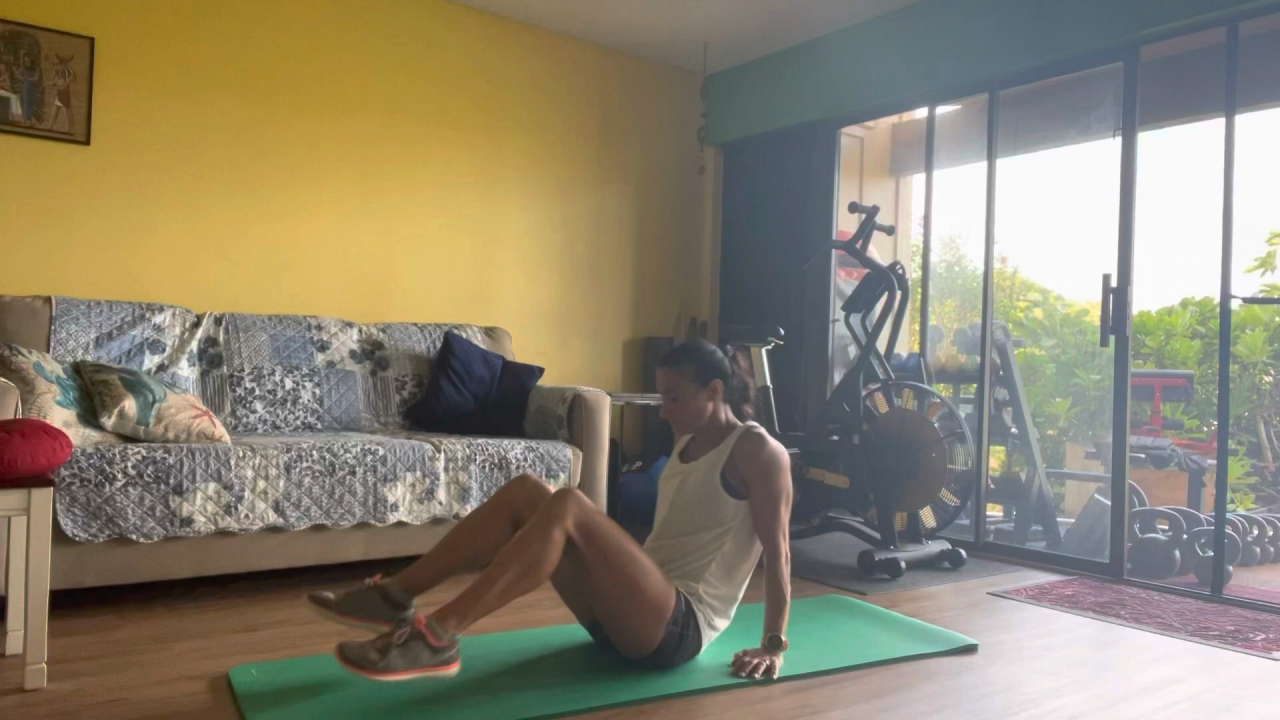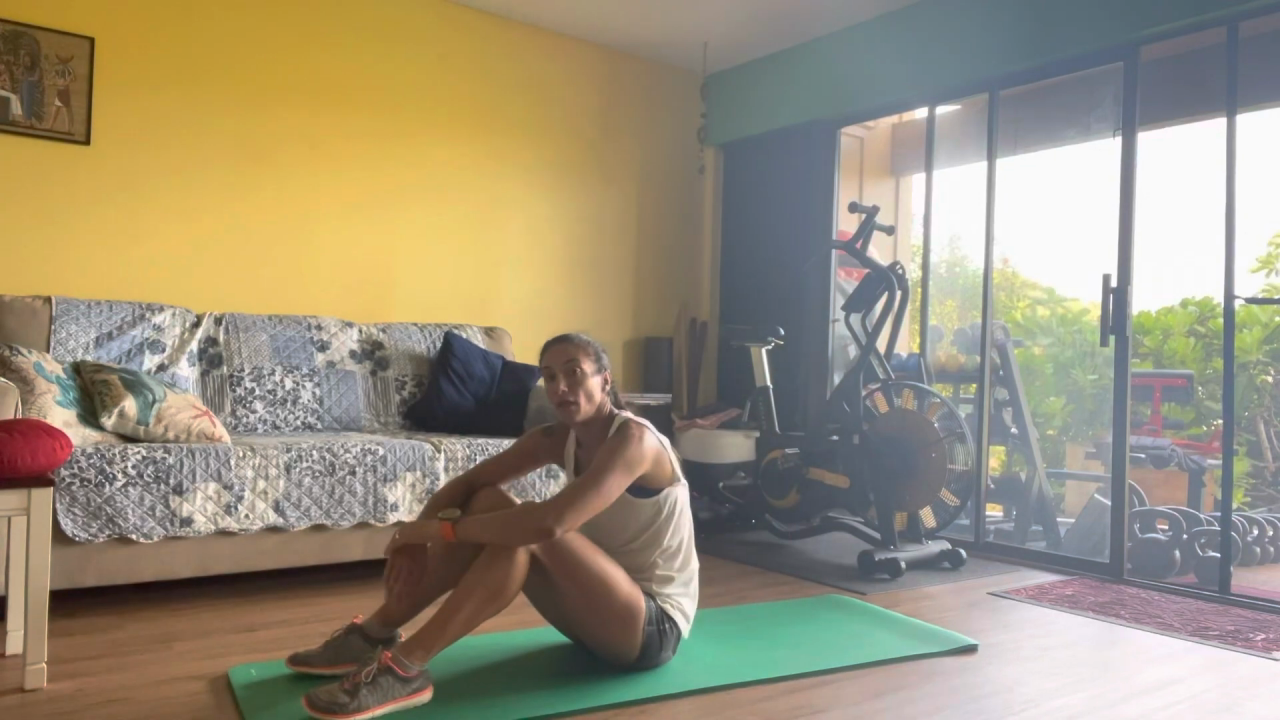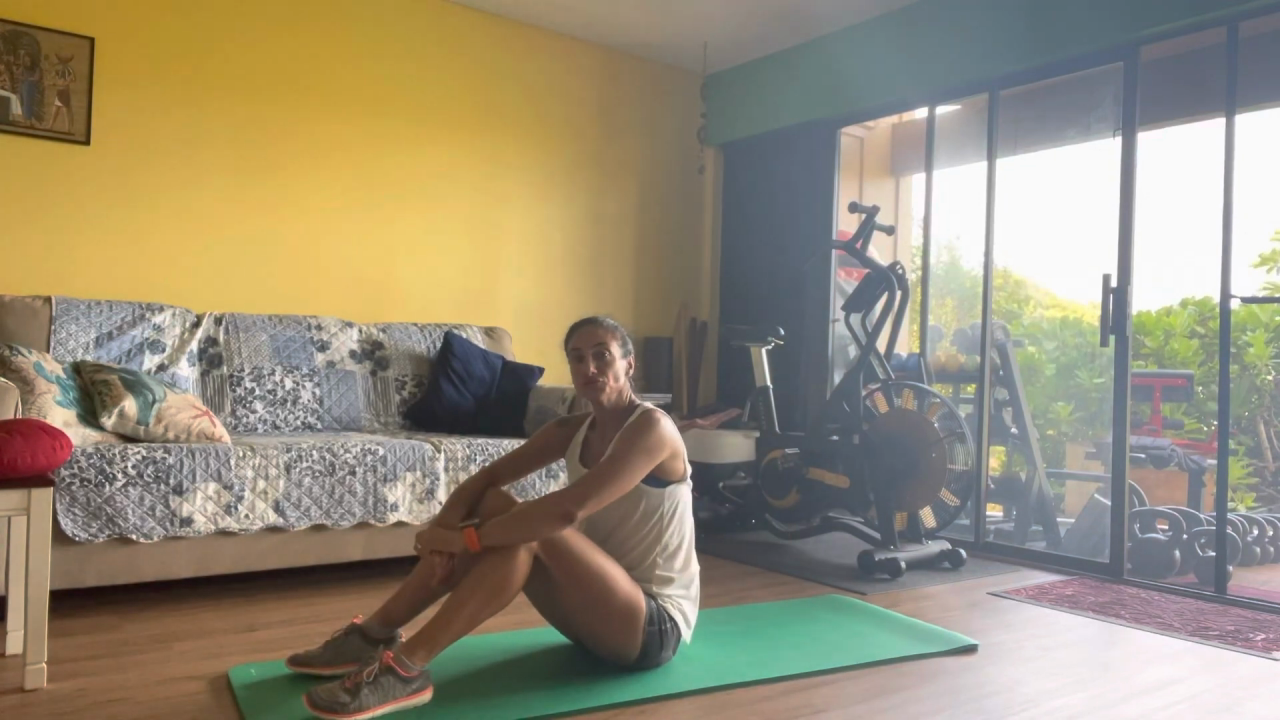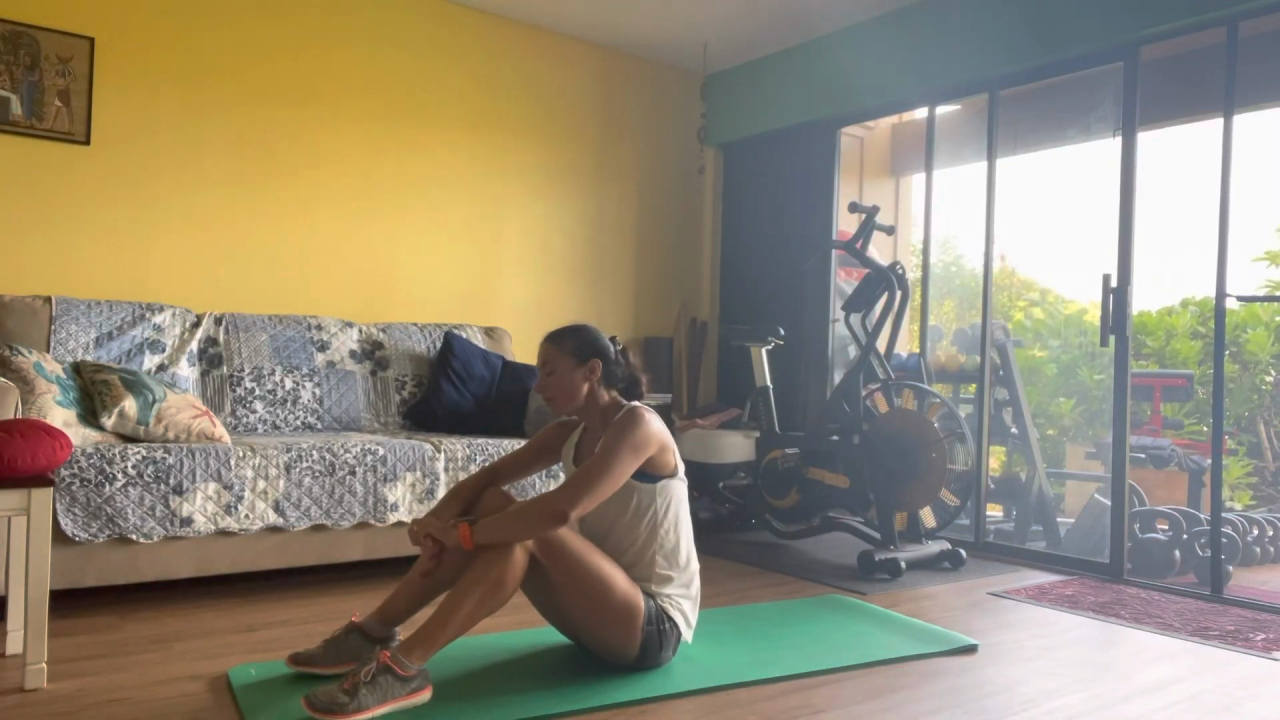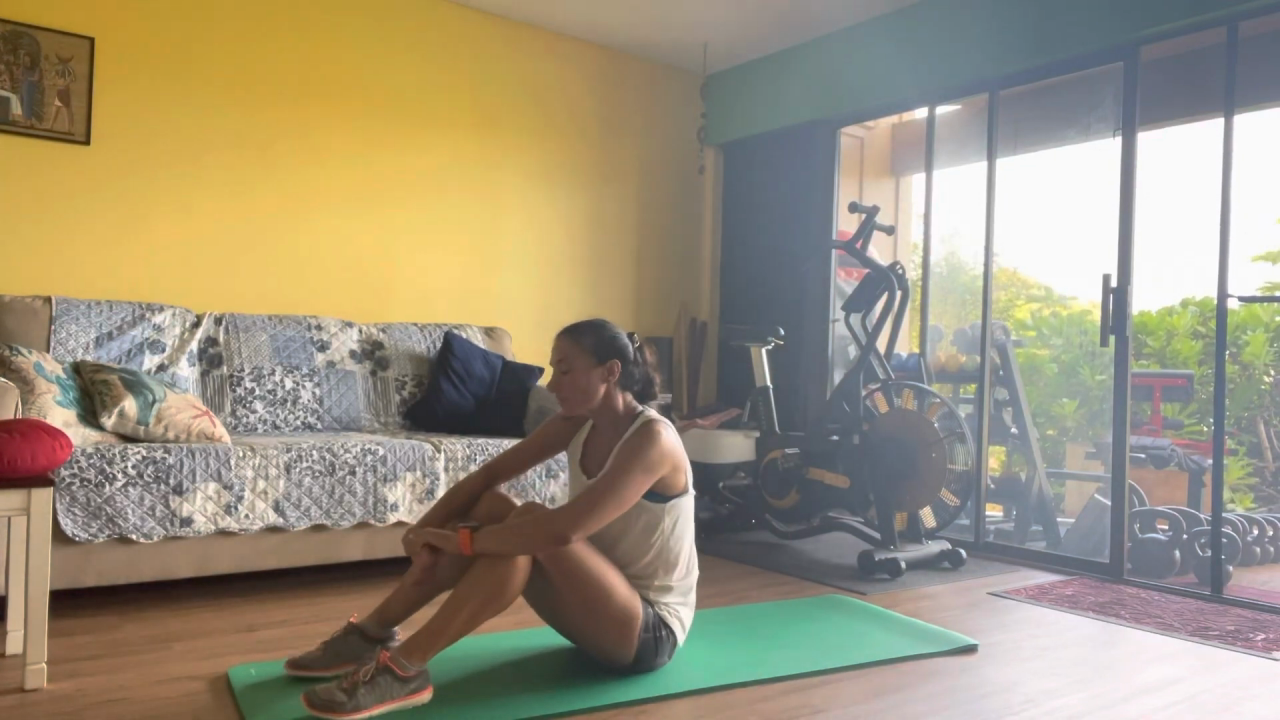
dt=1s
person 1, frame 1
left shoulder: (759, 451)
right shoulder: (689, 441)
left elbow: (776, 551)
left wrist: (774, 644)
left hip: (679, 627)
right hip: (636, 608)
left knee: (568, 507)
right knee: (524, 492)
left ankle: (435, 640)
right ankle: (393, 598)
person 1, frame 2
left shoulder: (633, 439)
right shoulder: (558, 439)
left elbow: (549, 524)
right elbow: (463, 485)
left wrist: (442, 530)
right wrist: (416, 538)
left hip: (654, 624)
right hip: (597, 608)
left knee: (530, 531)
right knee: (489, 505)
left ankle: (405, 668)
right ankle: (374, 635)
person 1, frame 3
left shoulder: (651, 427)
right shoulder: (572, 431)
left elbow: (569, 510)
right elbow: (484, 479)
left wrist: (464, 537)
right wrist: (442, 528)
left hip: (655, 624)
right hip: (598, 609)
left knee: (532, 530)
right knee: (491, 506)
left ankle: (406, 668)
right ankle: (374, 634)
person 1, frame 4
left shoulder: (639, 425)
right shoulder: (569, 433)
left elbow: (562, 510)
right elbow: (484, 478)
left wrist: (461, 533)
right wrist: (436, 523)
left hip: (654, 625)
right hip: (600, 609)
left knee: (525, 531)
right knee: (490, 504)
left ankle: (403, 668)
right ankle: (373, 634)
person 1, frame 5
left shoulder: (653, 438)
right shoulder: (576, 425)
left elbow: (563, 530)
right elbow: (486, 475)
left wrist: (459, 539)
right wrist: (425, 530)
left hip: (648, 629)
right hip: (598, 604)
left knee: (532, 521)
right knee: (490, 506)
left ankle: (403, 668)
right ankle: (371, 633)
